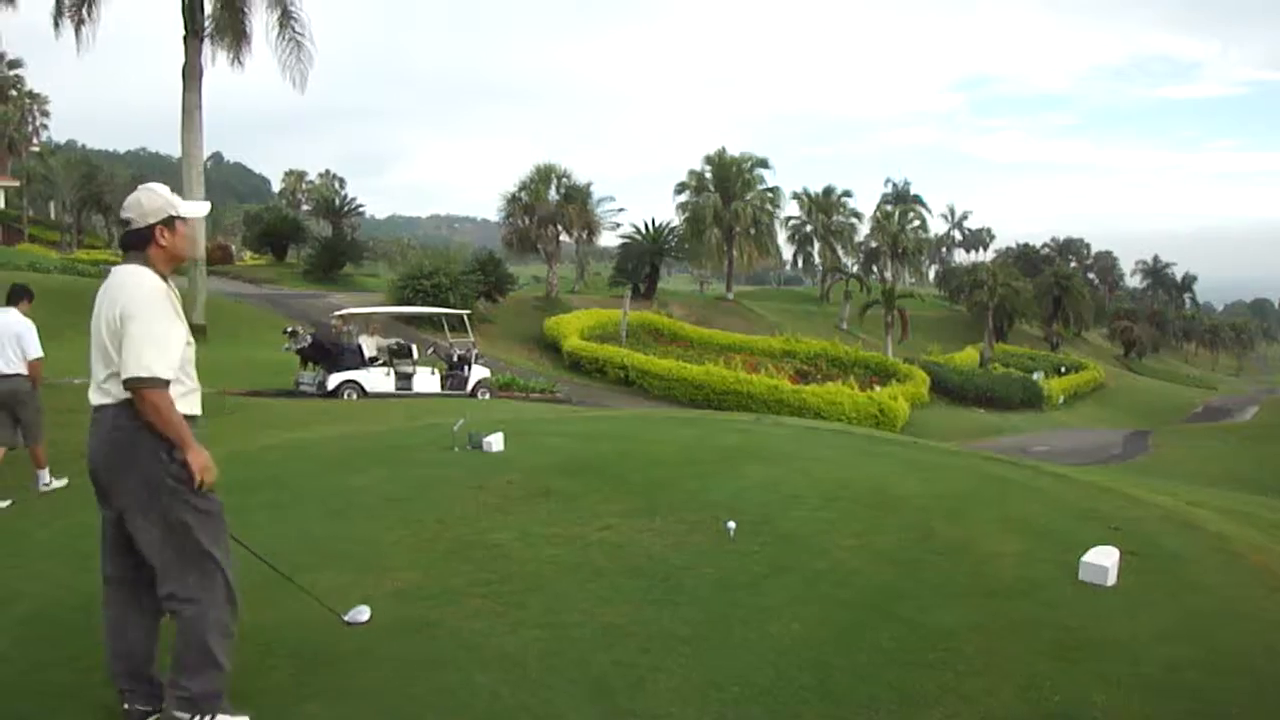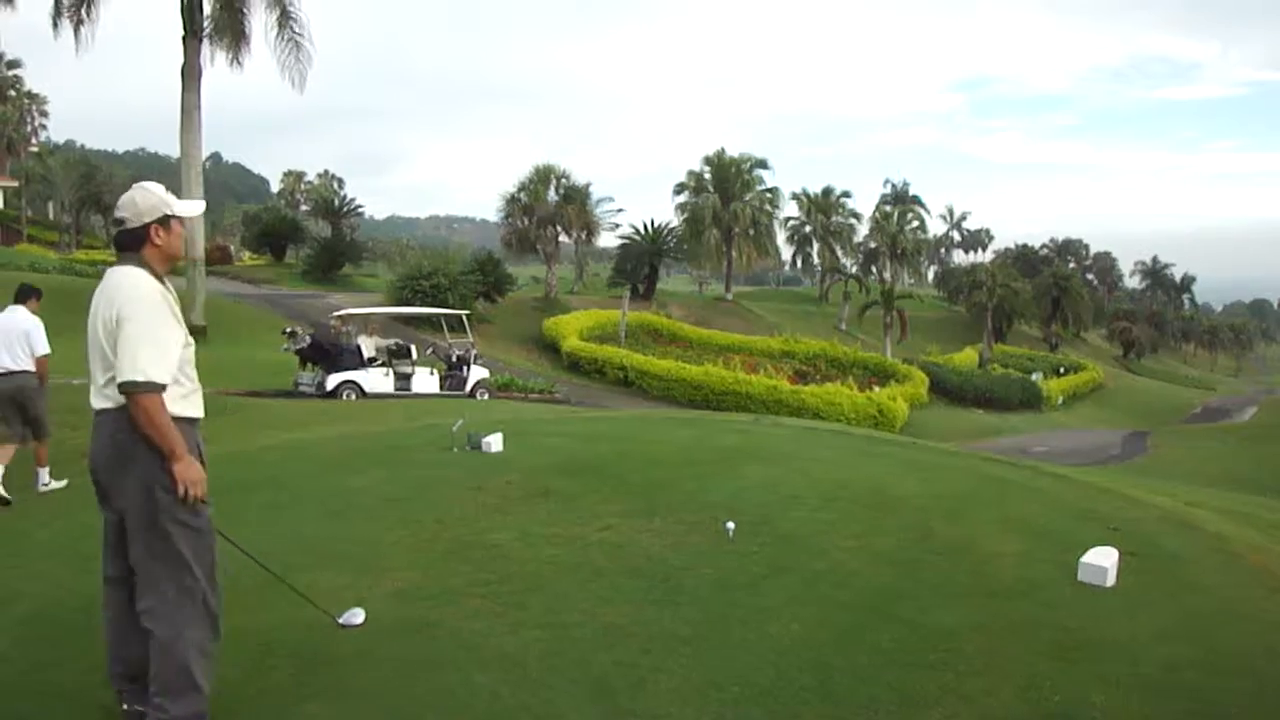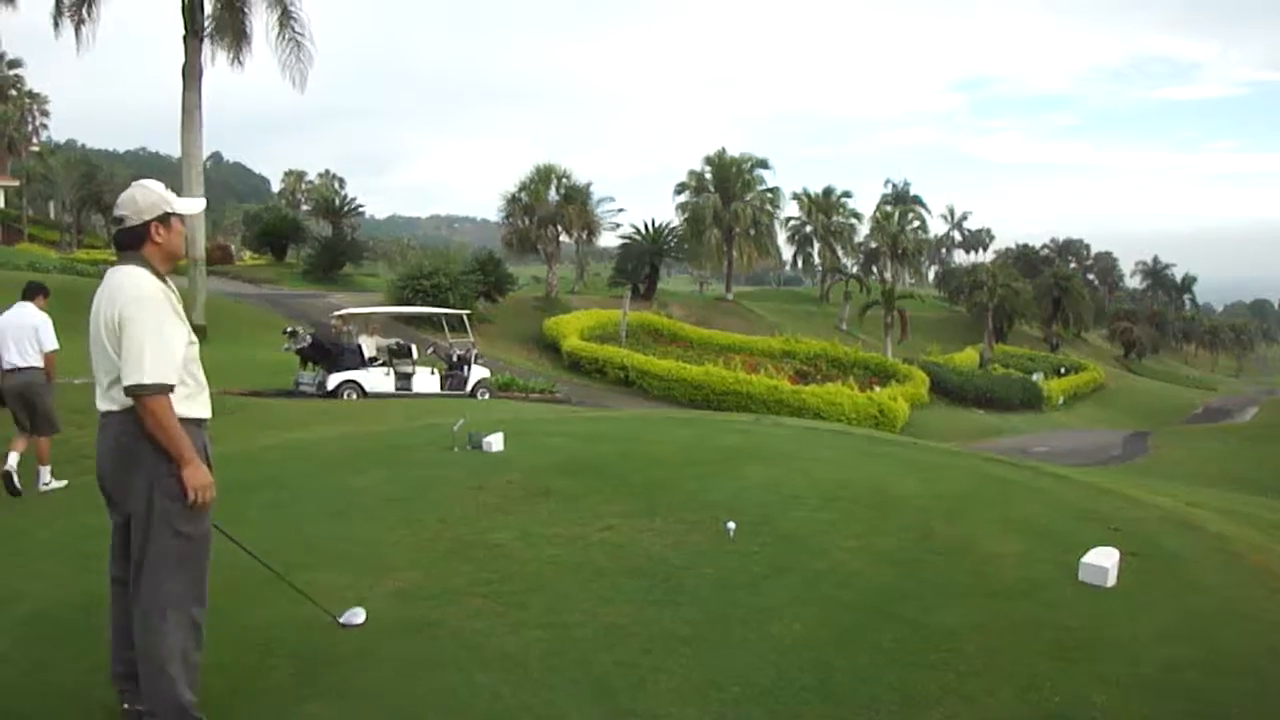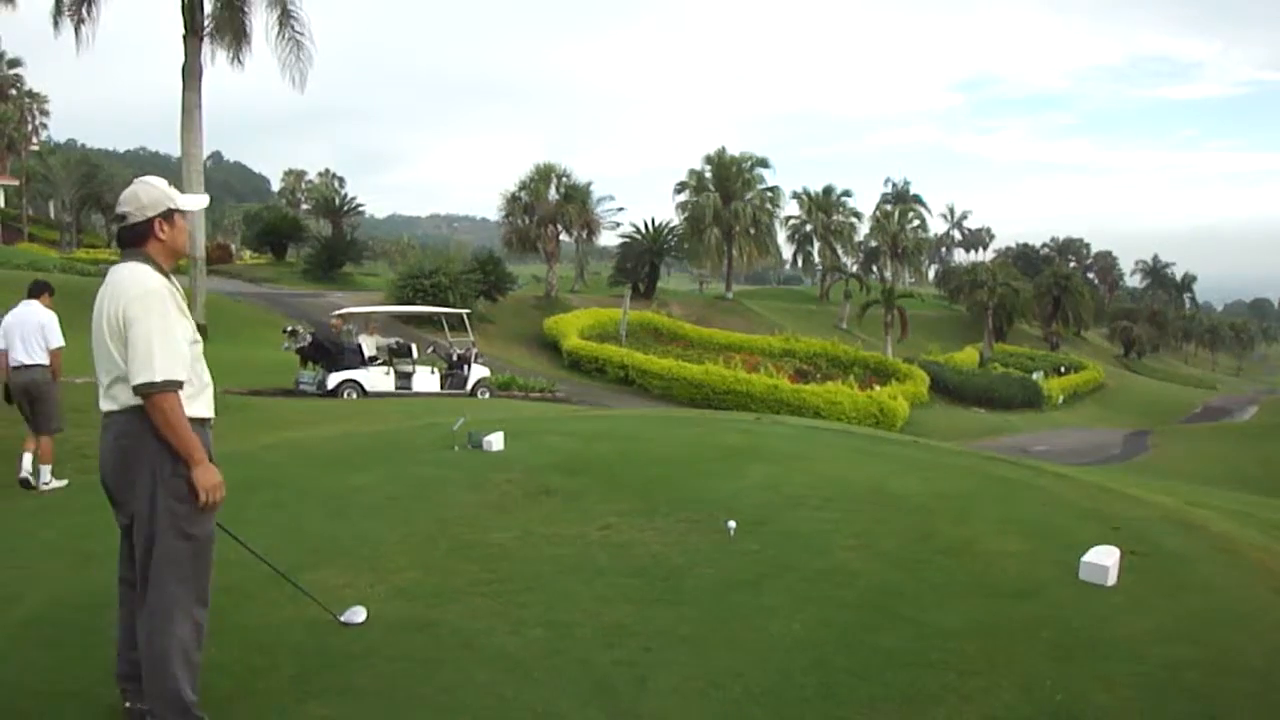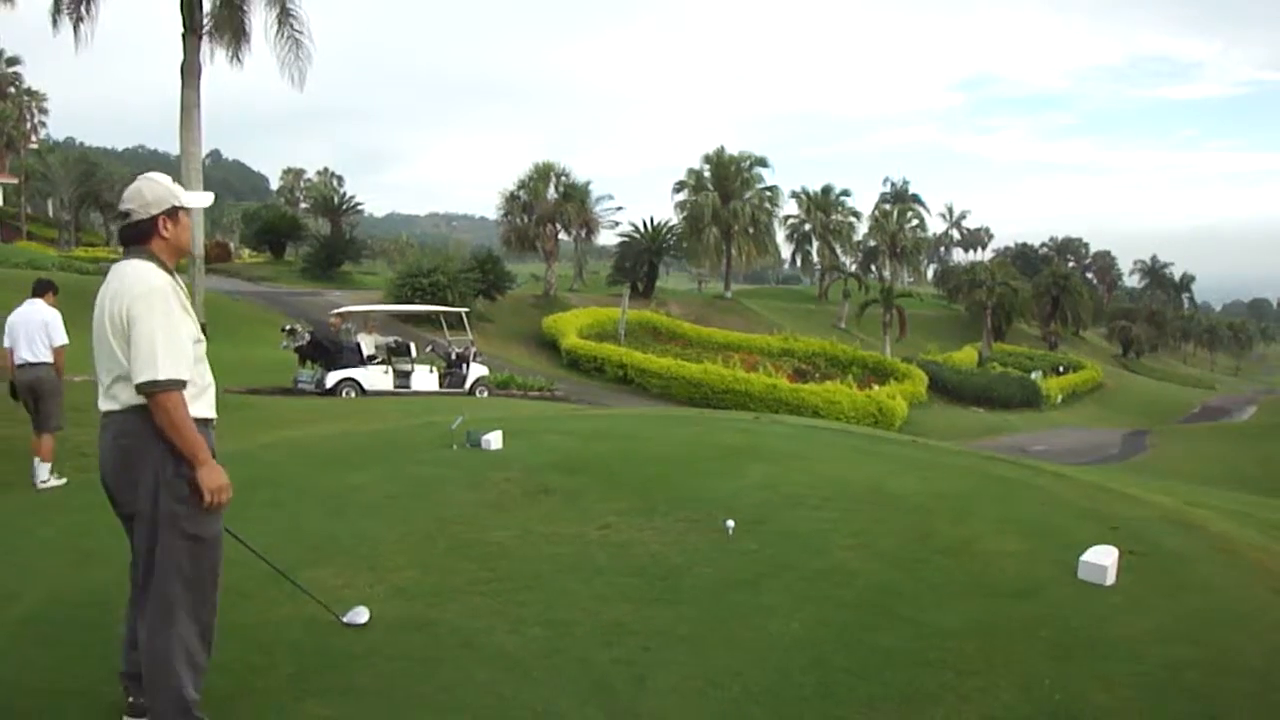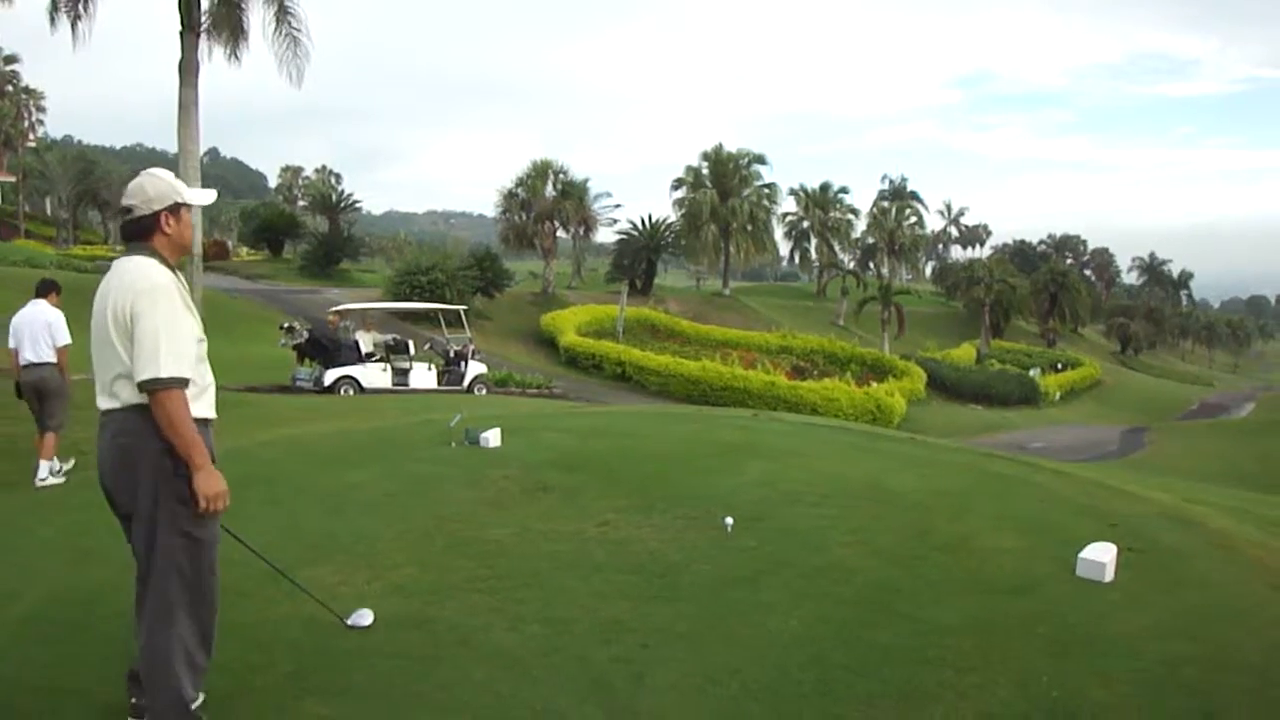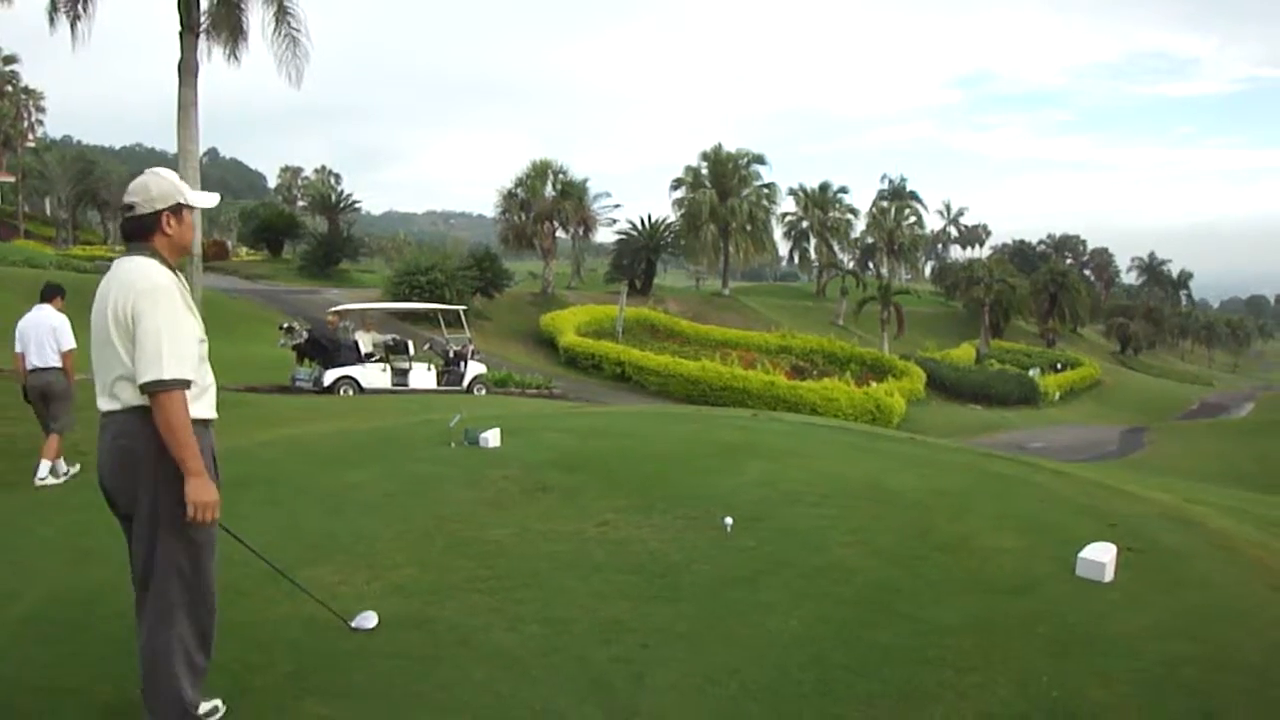
dt=0.1s
person 1, frame 1
left shoulder: (119, 284)
right shoulder: (146, 288)
right elbow: (145, 382)
right wrist: (191, 445)
left hip: (111, 436)
right hip: (148, 442)
left knee: (129, 573)
right knee: (200, 571)
person 1, frame 2
left shoulder: (116, 285)
right shoulder: (141, 290)
right elbow: (142, 389)
right wrist: (182, 456)
left hip: (114, 441)
right hip: (150, 445)
left knee: (131, 576)
right knee: (181, 584)
person 1, frame 3
left shoulder: (117, 285)
right shoulder: (144, 291)
right elbow: (149, 391)
right wrist: (190, 460)
left hip: (122, 442)
right hip: (157, 446)
left knee: (136, 576)
right knee: (173, 589)
person 1, frame 4
left shoulder: (119, 283)
right shoulder: (148, 288)
right elbow: (157, 389)
right wrist: (200, 461)
left hip: (126, 441)
right hip: (160, 446)
left knee: (144, 579)
right knee: (176, 588)
person 1, frame 5
left shoulder: (120, 281)
right shoulder: (151, 286)
right elbow: (161, 389)
right wrist: (204, 461)
left hip: (125, 439)
right hip: (161, 446)
left knee: (154, 579)
right knee: (179, 588)
person 1, frame 6
left shoulder: (119, 278)
right shoulder: (154, 282)
right elbow: (163, 386)
right wrist: (202, 466)
left hip: (123, 438)
right hip: (160, 445)
left knee: (162, 582)
right knee: (180, 588)
person 1, frame 7
left shoulder: (119, 278)
right shoulder: (155, 283)
right elbow: (163, 389)
right wrist: (196, 472)
left hip: (124, 439)
right hip: (159, 446)
left knee: (161, 583)
right knee: (178, 589)
person 2, frame 1
right shoulder: (23, 323)
right elbow: (35, 362)
right wrist: (35, 388)
right hip: (19, 384)
right knee: (34, 437)
right ankle: (45, 481)
person 2, frame 2
right shoulder: (32, 321)
right elbow: (42, 359)
right wrist: (43, 385)
right hip: (27, 381)
right knee: (39, 435)
right ankle: (44, 481)
person 2, frame 3
right shoulder: (40, 317)
right elbow: (49, 355)
right wrist: (50, 381)
right hip: (35, 377)
left knee: (25, 429)
right knee: (44, 431)
right ankle: (45, 480)
person 2, frame 4
right shoulder: (47, 315)
right elbow: (55, 353)
right wrist: (56, 379)
right hip: (40, 374)
left knee: (34, 428)
right knee: (47, 430)
left ankle: (26, 468)
right ankle: (45, 479)
person 2, frame 5
left shoulder: (14, 315)
right shoulder: (50, 313)
left elbow: (8, 353)
right elbow: (58, 350)
left wrist: (12, 380)
right wrist: (60, 377)
left hip: (22, 373)
right hip: (45, 372)
left knee: (38, 425)
right knee: (49, 428)
left ankle: (40, 470)
right ankle: (43, 477)
person 2, frame 6
left shoulder: (18, 316)
right shoulder: (54, 314)
left elbow: (13, 354)
right elbow: (62, 351)
left wrist: (18, 380)
right wrist: (65, 377)
left hip: (27, 374)
right hip: (50, 372)
left knee: (43, 425)
right knee: (52, 426)
left ankle: (55, 467)
right ankle: (43, 475)
person 2, frame 7
left shoulder: (24, 321)
right shoulder: (59, 319)
left elbow: (19, 358)
right elbow: (66, 355)
left wrist: (24, 384)
right wrist: (70, 382)
left hip: (33, 378)
right hip: (55, 376)
left knee: (48, 427)
right knee: (57, 428)
left ankle: (61, 469)
right ankle: (42, 474)
